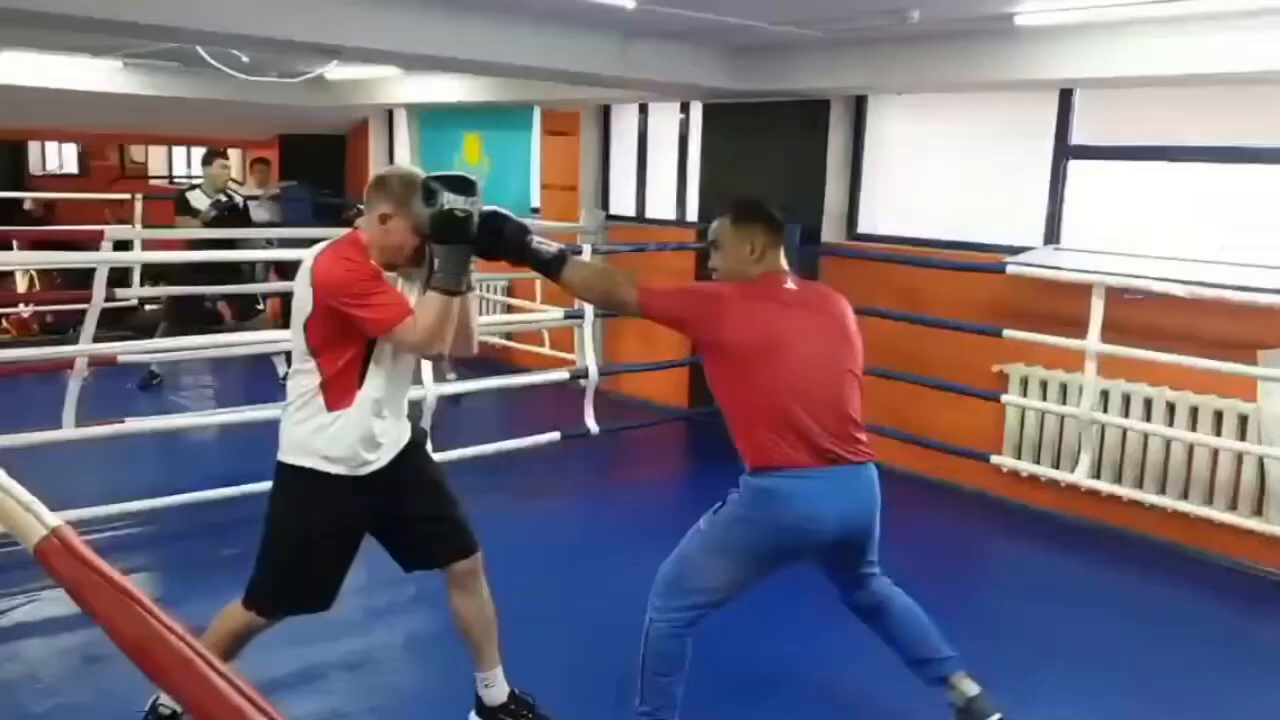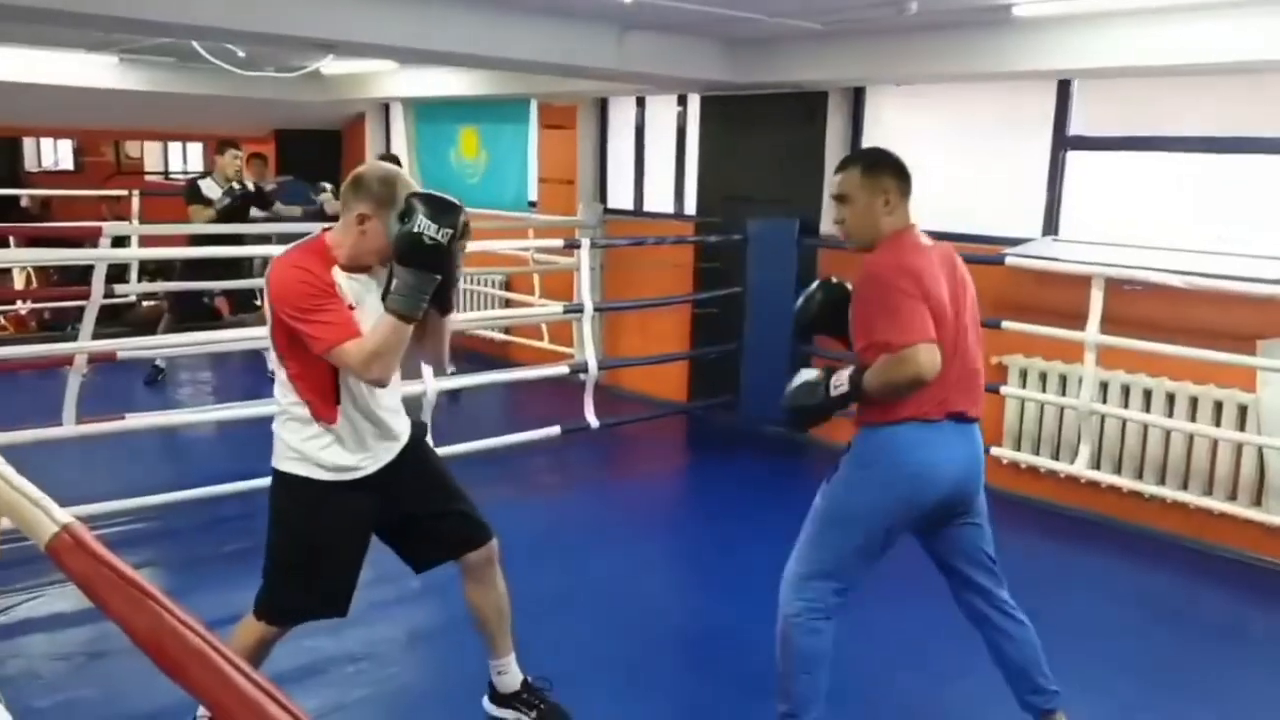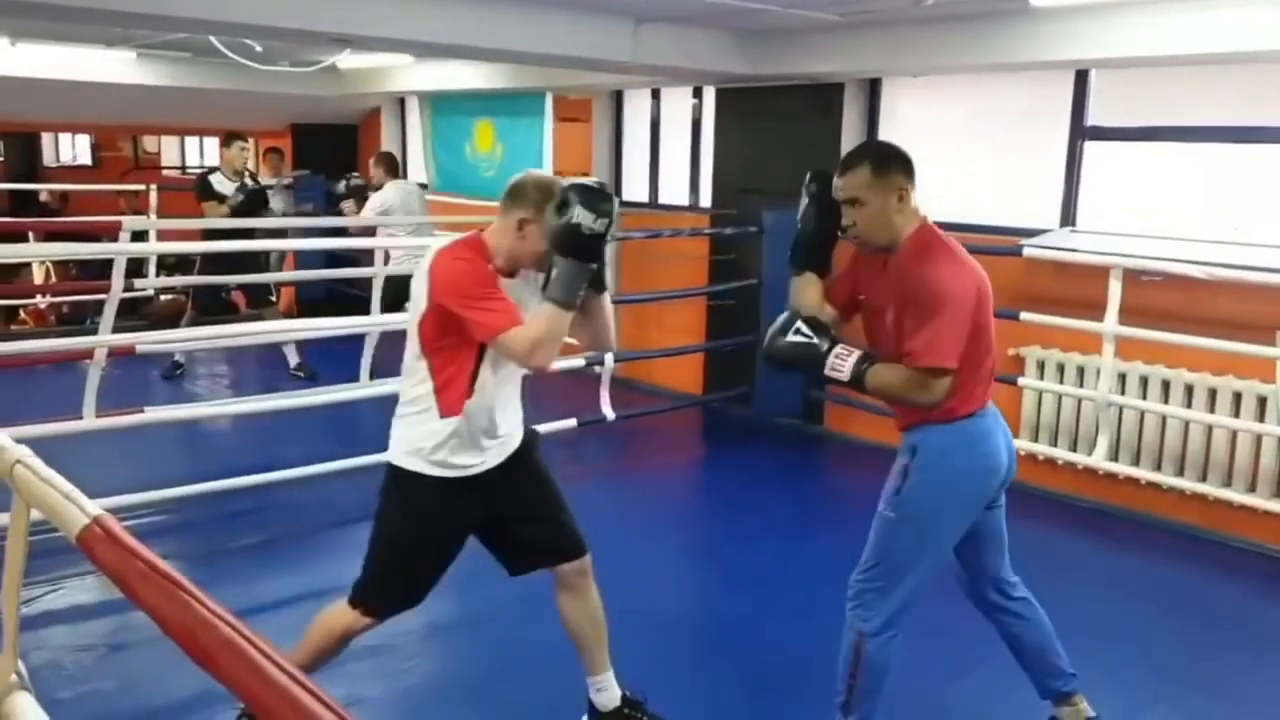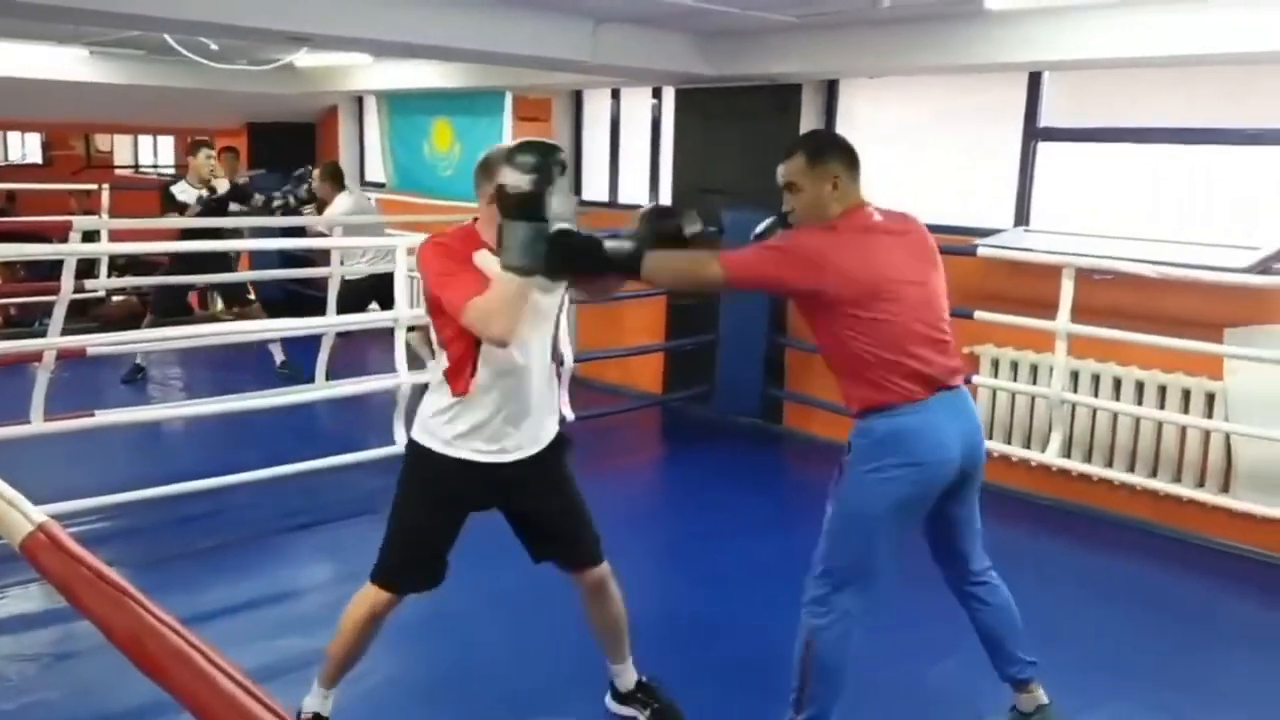
dt=0.4s
person 1, frame 1
left shoulder: (722, 306)
right shoulder: (837, 309)
left elbow: (612, 288)
left wrist: (529, 246)
left hip: (781, 497)
right hip: (857, 488)
left knee: (671, 603)
right knee: (865, 589)
person 1, frame 2
left shoulder: (885, 268)
right shoulder: (947, 260)
left elbow: (918, 365)
left wrist: (839, 384)
right wrist: (846, 327)
left hip: (896, 452)
right hip: (960, 449)
left knee: (807, 590)
right knee: (986, 596)
person 1, frame 3
left shoulder: (941, 272)
right shoulder: (874, 255)
left elbow: (925, 386)
right elbow: (810, 317)
left wrist: (825, 358)
right wrist: (810, 245)
left hip: (949, 449)
right hip: (978, 442)
left knee: (873, 600)
right knee: (996, 587)
person 1, frame 4
left shoulder: (817, 247)
right shoulder: (911, 233)
left elbow: (704, 273)
left wrist: (601, 254)
left hip: (902, 439)
right hip: (960, 419)
left knee: (833, 597)
right knee: (970, 572)
person 2, frame 1
left shoulder: (410, 258)
right shoulder: (336, 266)
left elbow: (463, 346)
right elbow: (426, 342)
left wrist: (454, 252)
right wrist: (447, 253)
left hip: (391, 448)
right hip: (321, 464)
left knee: (465, 565)
right knee: (262, 609)
person 2, frame 2
left shoulder: (386, 262)
right shoulder: (297, 273)
left elbow: (426, 349)
right elbow: (370, 369)
left wrist: (436, 280)
right wrist: (414, 276)
left hip: (394, 447)
right hip: (320, 472)
left knee: (478, 552)
right knee: (274, 619)
person 2, frame 3
left shoulder: (531, 266)
right shoulder: (458, 266)
left elbow: (599, 339)
right elbow: (535, 354)
left wrist: (588, 262)
right wrist: (568, 263)
left hip: (502, 451)
right hip: (431, 465)
left knee: (574, 568)
right knee: (367, 610)
person 2, frame 4
right shoulder: (446, 249)
right elbow: (496, 326)
left hip: (532, 444)
right hip: (450, 449)
left knee: (594, 575)
right knee: (386, 592)
person 3, frame 1
left shoulder: (237, 201)
right shoulder: (187, 197)
right elbow: (183, 231)
right wrist: (211, 213)
left hip: (229, 267)
right hip: (196, 267)
left knee: (256, 316)
right knee: (171, 319)
right ankle: (155, 369)
person 3, frame 2
left shoulder: (253, 189)
right shoulder: (196, 185)
left elbow: (282, 211)
right elbow: (197, 220)
left wrist: (315, 209)
right wrist: (224, 200)
left hip: (233, 261)
right hip: (198, 262)
left knee: (253, 313)
right knee: (174, 312)
right ankle: (159, 364)
person 3, frame 3
left shoulder: (253, 182)
right shoulder: (207, 180)
left elbow: (265, 215)
right elbow: (212, 216)
right wrist: (238, 197)
left hip: (247, 255)
right hip: (215, 256)
left knee: (270, 307)
right knee: (196, 309)
left ankle: (295, 362)
right ankle: (178, 359)
person 3, frame 4
left shoulder: (226, 187)
right shoulder: (172, 191)
left elbow: (260, 202)
right wrist: (197, 207)
left hip: (218, 260)
right hip: (184, 260)
left knee: (251, 308)
right knee: (156, 312)
left ankle: (280, 359)
right ankle: (139, 363)
